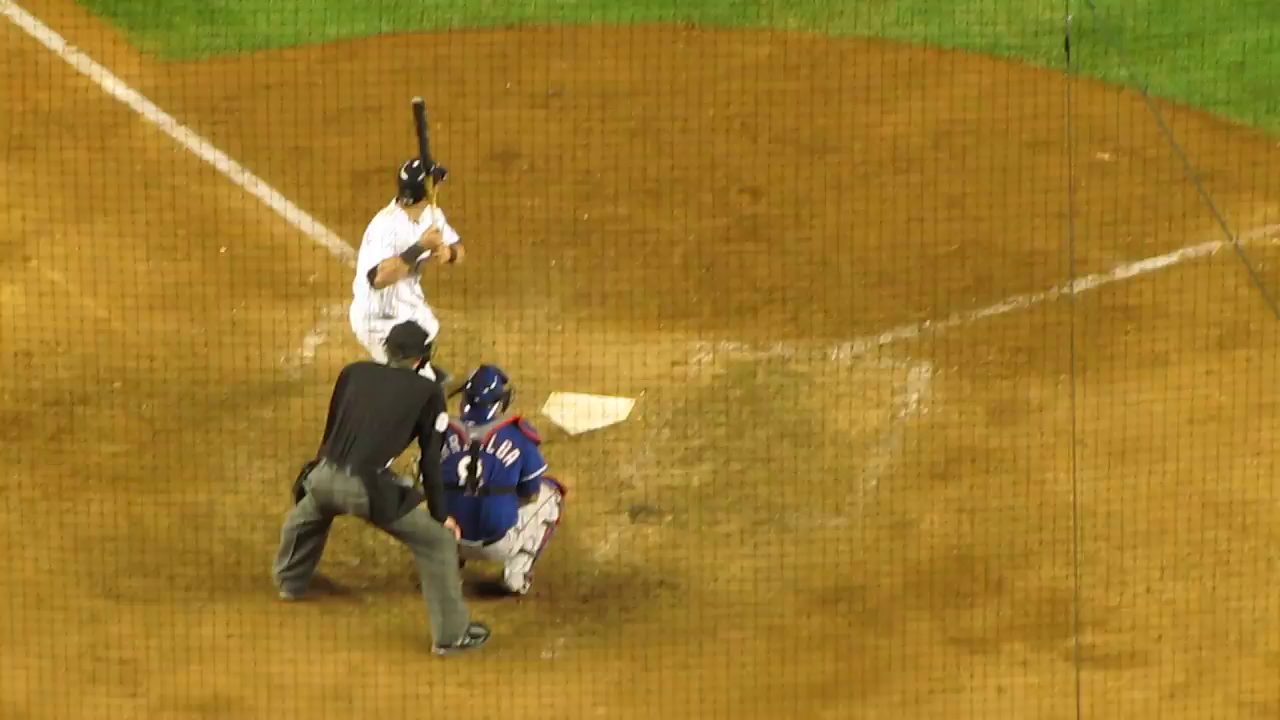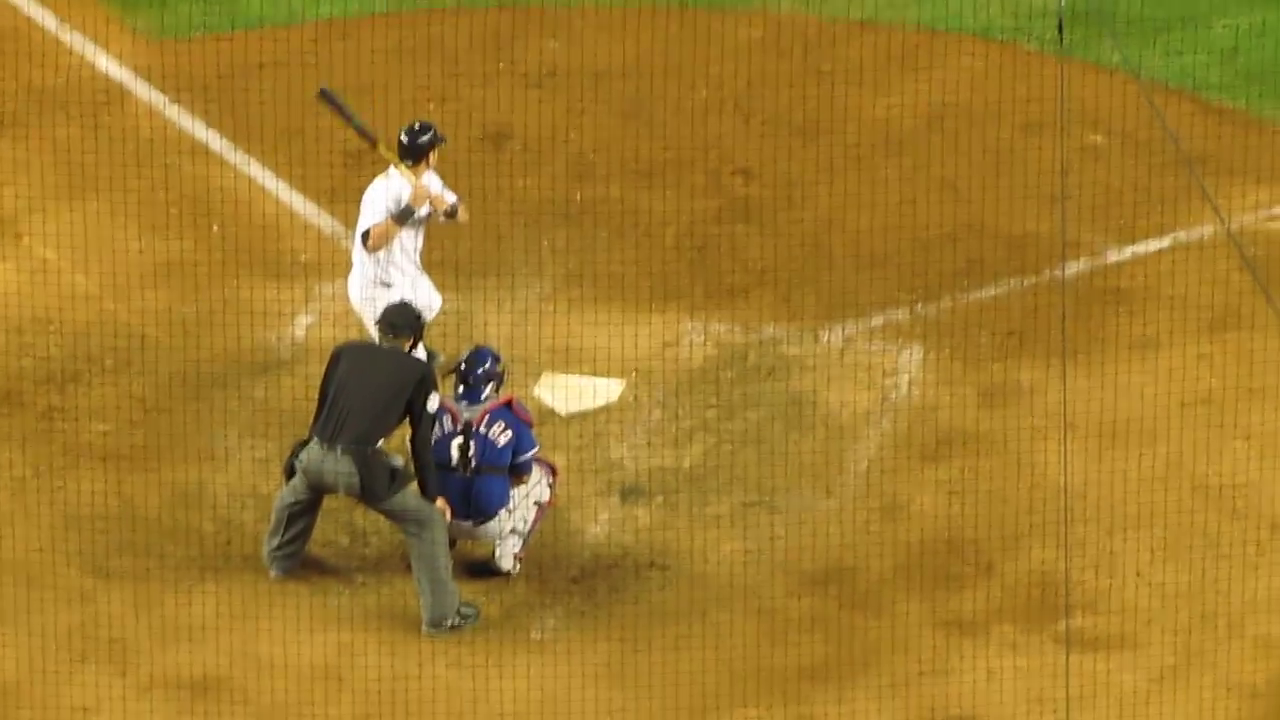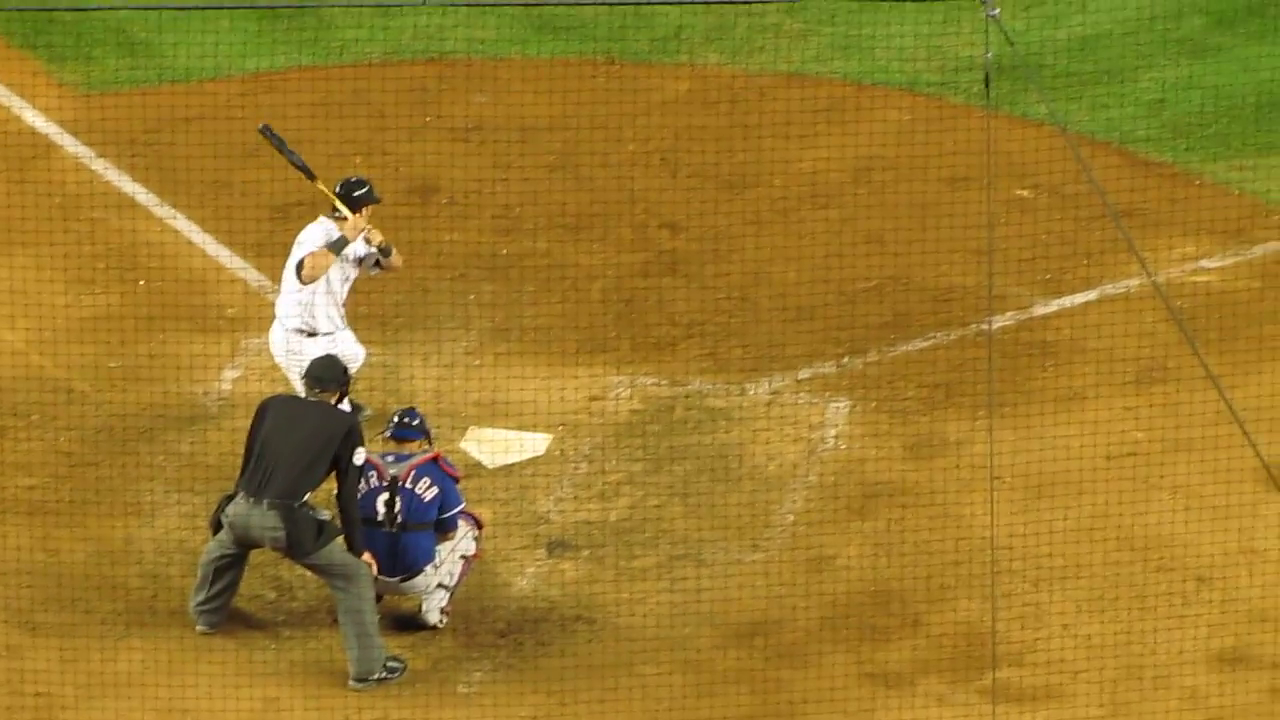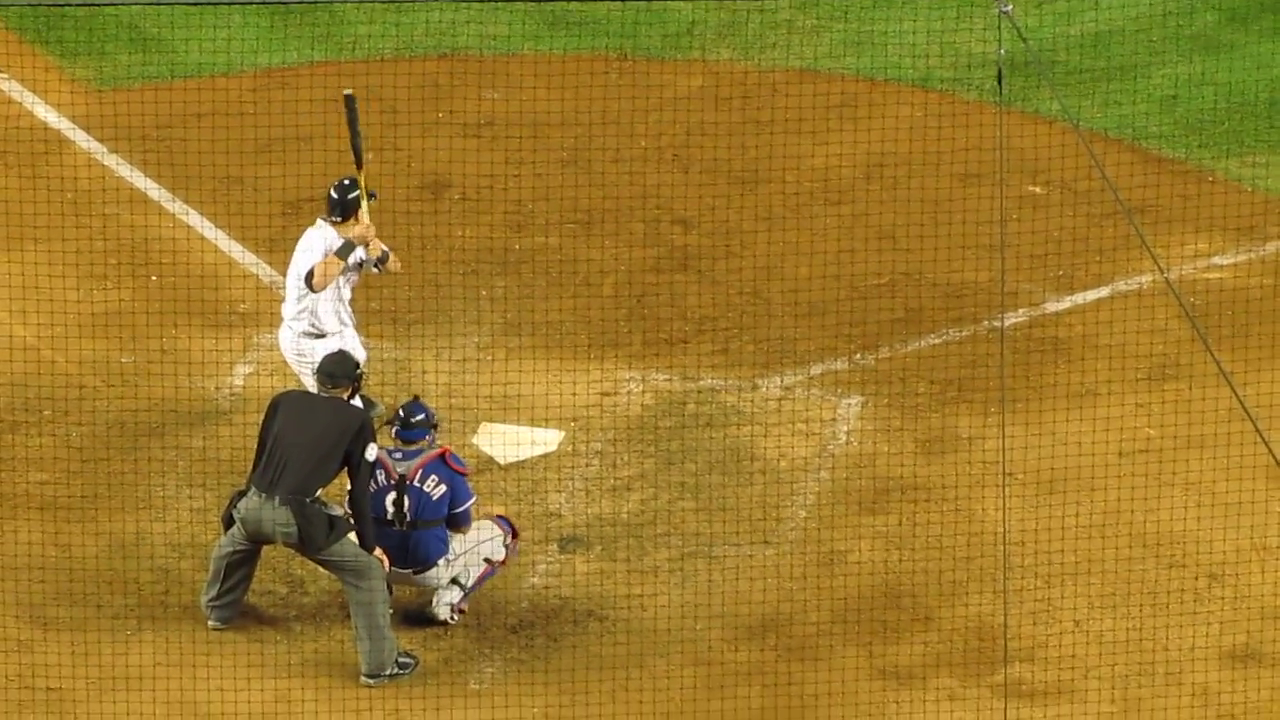
dt=0.7s
person 1, frame 1
left shoulder: (353, 372)
right shoulder: (428, 391)
right elbow: (432, 459)
right wrist: (440, 514)
left hip: (325, 478)
right hip: (369, 488)
left knee: (304, 516)
right knee: (439, 542)
left ankle: (291, 581)
right ankle: (451, 634)
person 1, frame 2
left shoulder: (345, 352)
right shoulder: (419, 371)
right elbow: (421, 439)
right wrist: (431, 494)
left hip: (316, 457)
right hip: (359, 467)
left knee: (294, 493)
right knee: (428, 521)
left ankle: (280, 560)
right ankle: (441, 614)
person 1, frame 3
left shoulder: (272, 405)
right shoulder: (345, 424)
right elbow: (348, 493)
right wrist: (357, 548)
left hip: (242, 511)
right hip: (286, 521)
left knee: (221, 546)
right knee: (355, 575)
left ankle: (207, 615)
right ankle: (367, 667)
person 1, frame 4
left shoulder: (284, 400)
right shoulder: (357, 420)
right elbow: (360, 490)
right wrist: (368, 545)
left hip: (254, 507)
right hip: (298, 517)
left knee: (232, 543)
right knee: (368, 571)
left ankle: (219, 610)
right ankle: (379, 664)
person 2, frame 1
left shoulder: (429, 213)
right shoulder: (386, 226)
left elbow: (459, 250)
right elbow: (377, 279)
left wrist: (448, 253)
right wrist: (420, 246)
left hip: (407, 304)
right hip: (378, 319)
left ankle: (420, 366)
person 2, frame 2
left shoulder: (427, 180)
right shoulder: (383, 189)
left elbow: (462, 215)
right elbow: (370, 243)
left wrist: (447, 207)
right wrist: (410, 208)
left hip: (408, 276)
right hip: (376, 288)
left knee: (430, 305)
person 2, frame 3
left shoulder: (356, 236)
right shoulder: (318, 233)
left elbow: (394, 263)
right elbow: (305, 274)
left wrist: (381, 244)
right wrist: (344, 239)
left hip: (330, 330)
right hip: (298, 341)
left knee: (353, 357)
person 2, frame 4
left shoulder: (356, 234)
right shoulder: (317, 239)
left elbow: (394, 267)
right elbow: (315, 283)
left wrist: (379, 253)
right wrist: (351, 244)
left hip: (337, 327)
right hip: (308, 341)
left knee: (356, 358)
left ankle: (349, 396)
person 3, frame 1
left shoulder: (445, 432)
right shoulder: (518, 433)
right elbow: (531, 495)
right hip: (499, 541)
right knee: (551, 493)
right ankle: (517, 574)
person 3, frame 2
left shoulder: (437, 411)
right shoulder: (511, 414)
right elbow: (522, 476)
right hip: (490, 520)
right knee: (541, 473)
right ankle: (508, 555)
person 3, frame 3
left shoulder: (362, 467)
right shoulder: (437, 470)
right elbow: (449, 533)
right hip: (417, 577)
right knee: (467, 525)
right ankle: (434, 608)
person 3, frame 4
left shoulder: (371, 463)
right shoulder: (446, 465)
right elbow: (463, 528)
right hip: (431, 568)
right knee: (502, 530)
right ankle: (448, 602)
